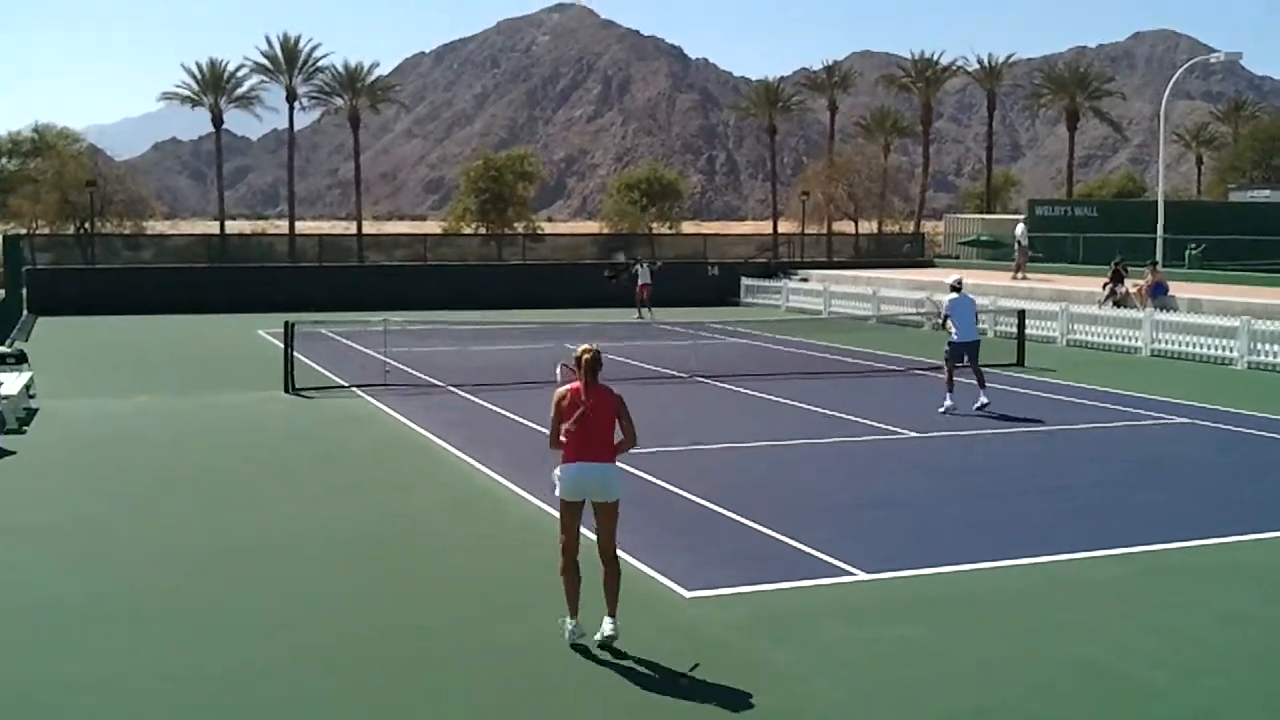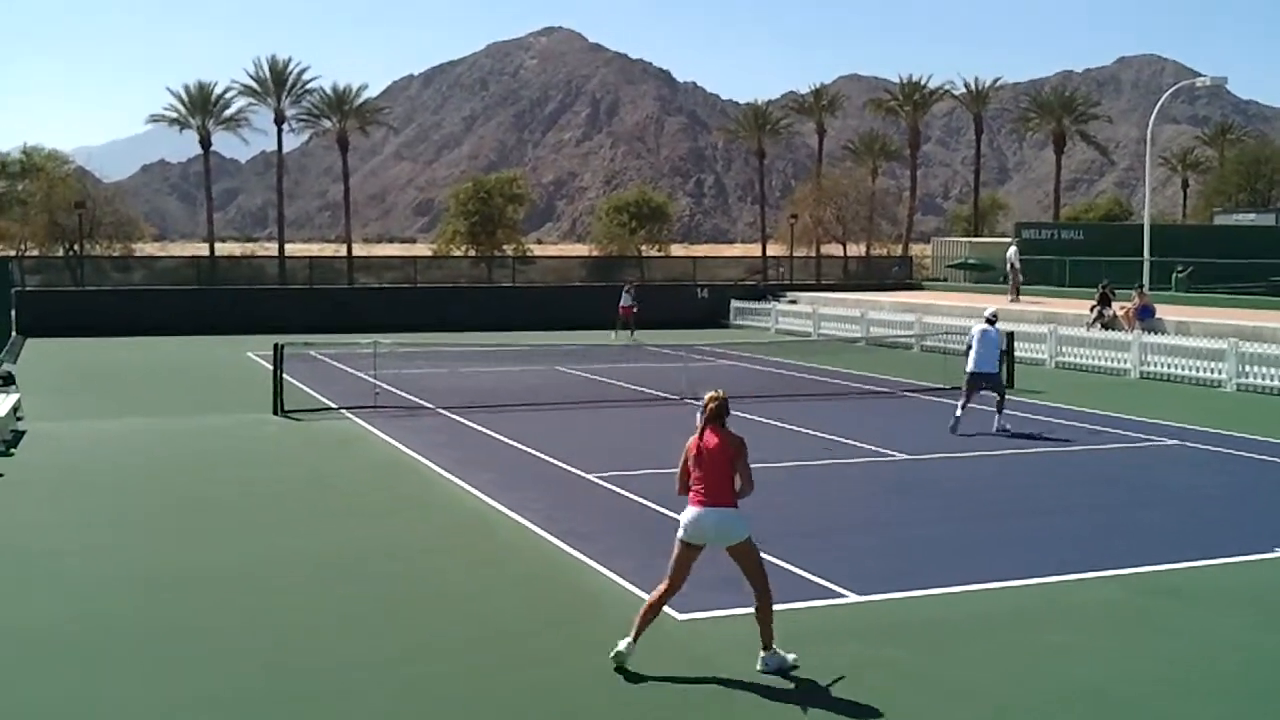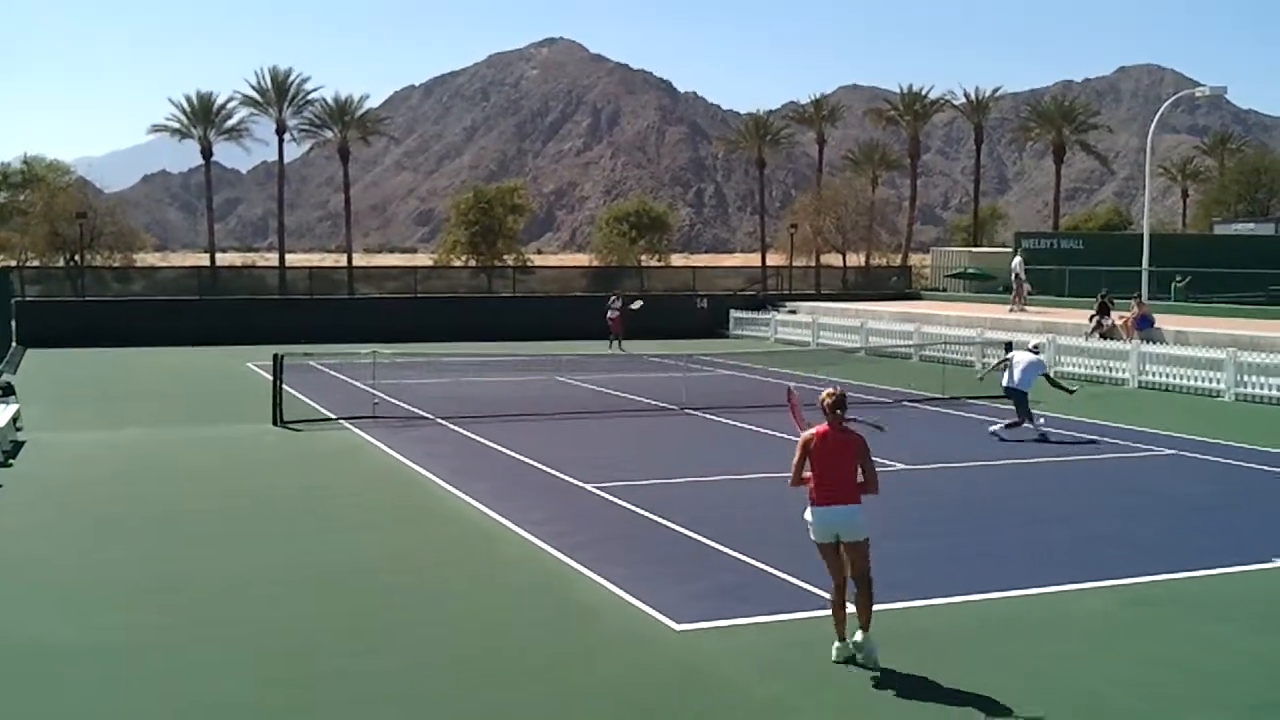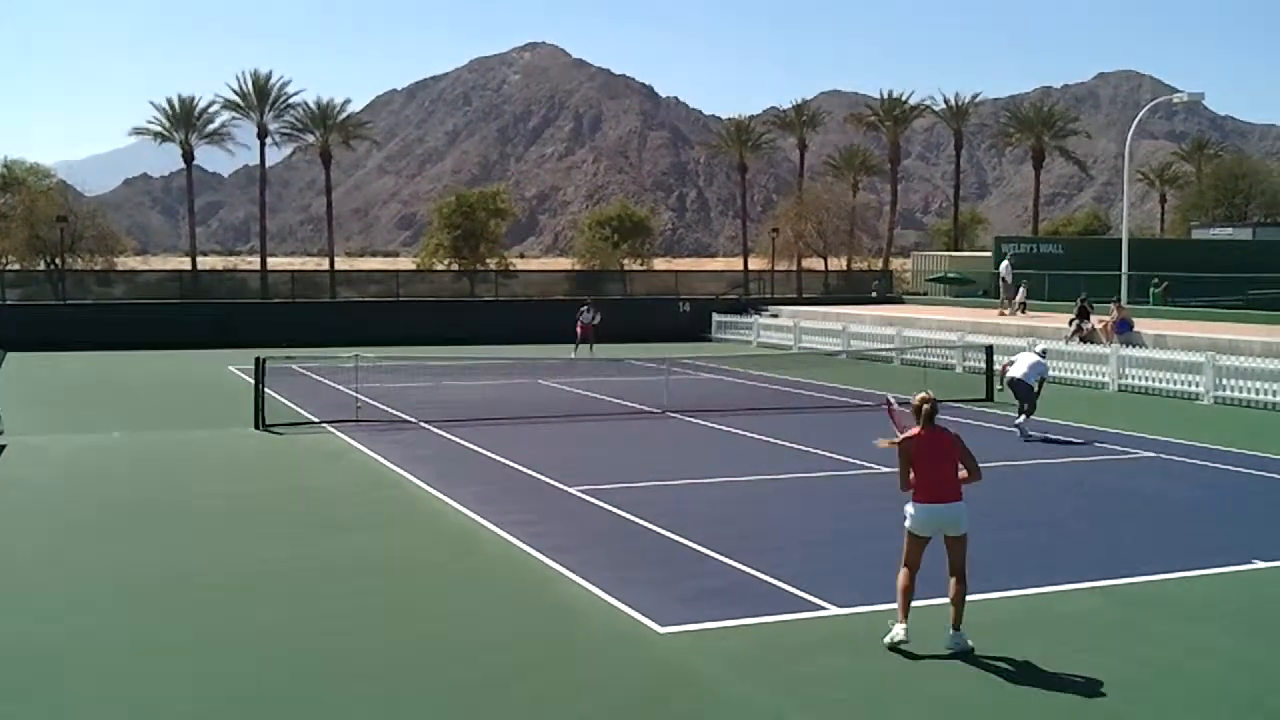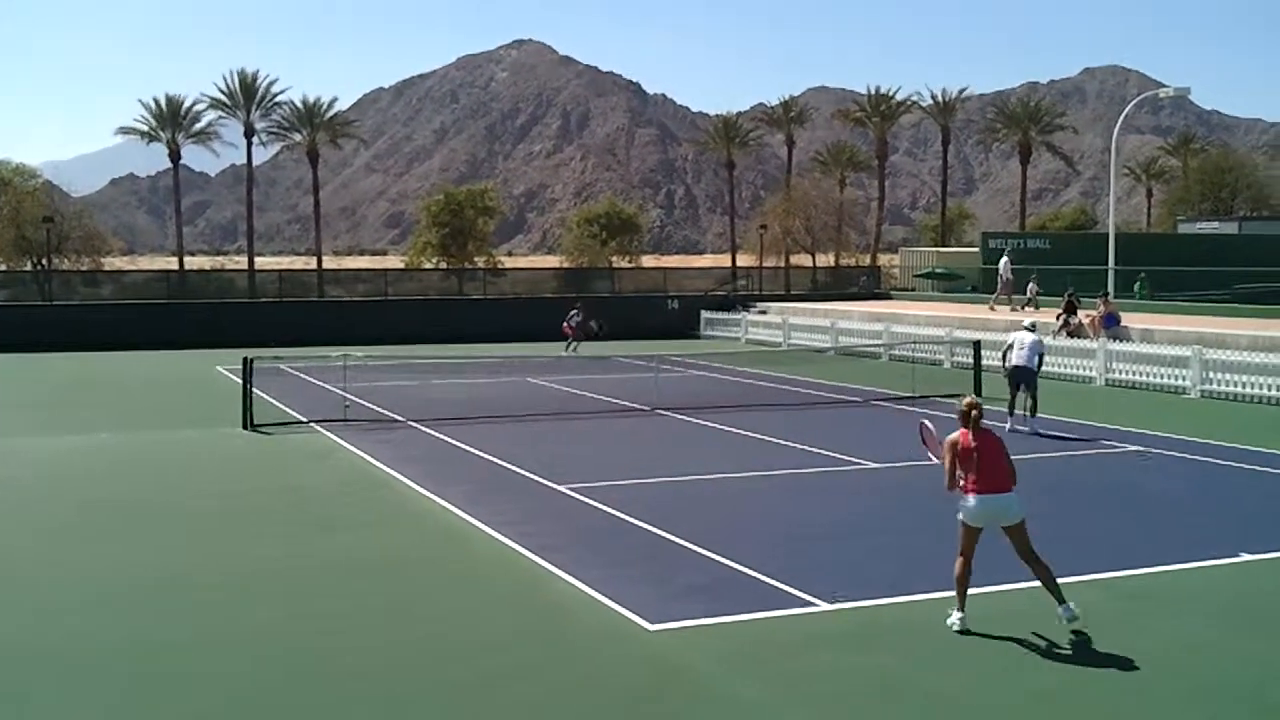
dt=0.4s
person 1, frame 1
left shoulder: (563, 394)
right shoulder: (613, 397)
left elbow: (554, 442)
right elbow: (630, 439)
left hip: (571, 472)
right hip: (605, 473)
left knee: (569, 552)
right knee: (608, 552)
left ankle: (572, 622)
right ankle: (610, 620)
person 1, frame 2
left shoulder: (693, 442)
right shoulder: (735, 442)
left elbow: (682, 489)
right elbow: (747, 485)
right wrist: (733, 496)
left hip: (695, 515)
right hip: (727, 518)
left knee: (670, 586)
right knee: (760, 585)
left ankle: (628, 644)
right ankle: (768, 654)
person 1, frame 3
left shoulder: (809, 437)
right shoulder: (857, 439)
left elbow: (795, 480)
right elbow: (872, 487)
left hip: (820, 514)
right hip: (850, 513)
left knee: (839, 581)
right knee: (862, 581)
left ankle: (841, 643)
right ankle: (862, 635)
person 1, frame 4
left shoulder: (906, 440)
right shoulder: (952, 438)
left elbow: (904, 485)
right elbow: (976, 474)
left hip: (922, 510)
right hip: (953, 509)
left knee: (908, 569)
right knee: (957, 573)
left ankle: (901, 626)
right ankle: (956, 634)
person 1, frame 5
left shoulder: (953, 440)
right shoulder: (995, 438)
left elbow: (950, 484)
right elbow: (1012, 478)
left hip: (976, 502)
right hip: (1007, 499)
left knee: (964, 557)
right knee: (1030, 556)
left ankle: (959, 615)
right ankle: (1064, 606)
